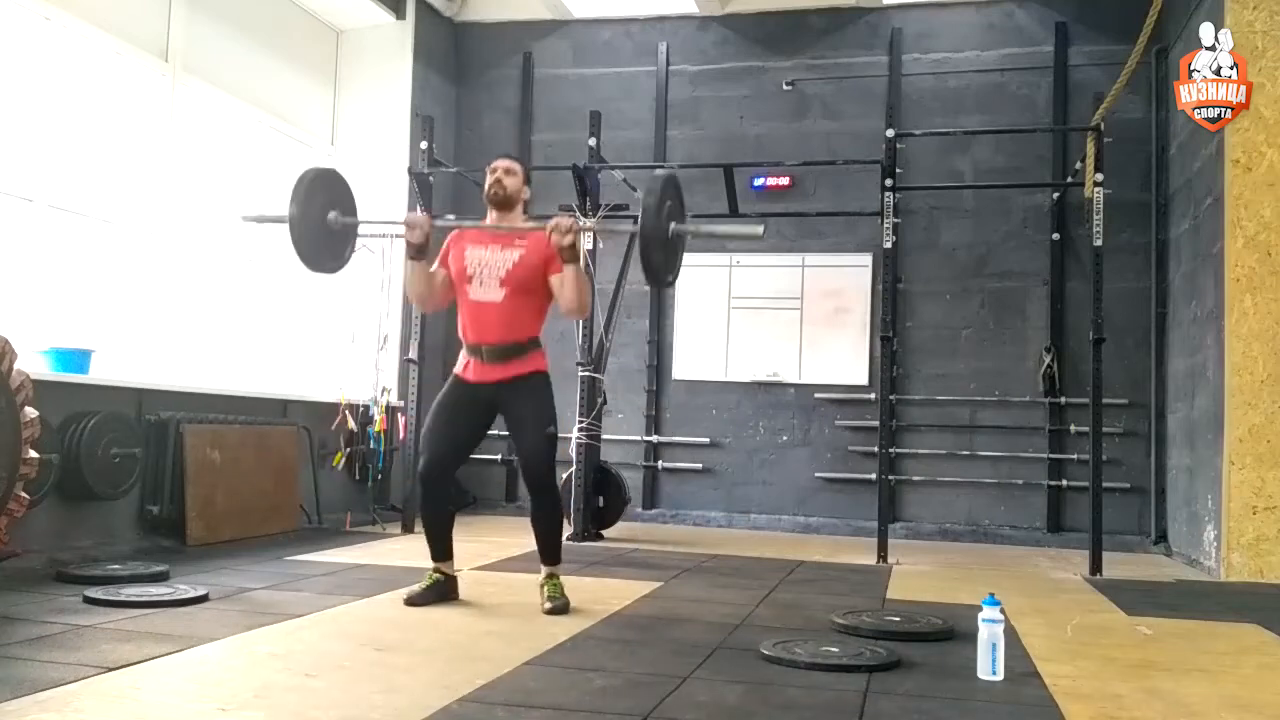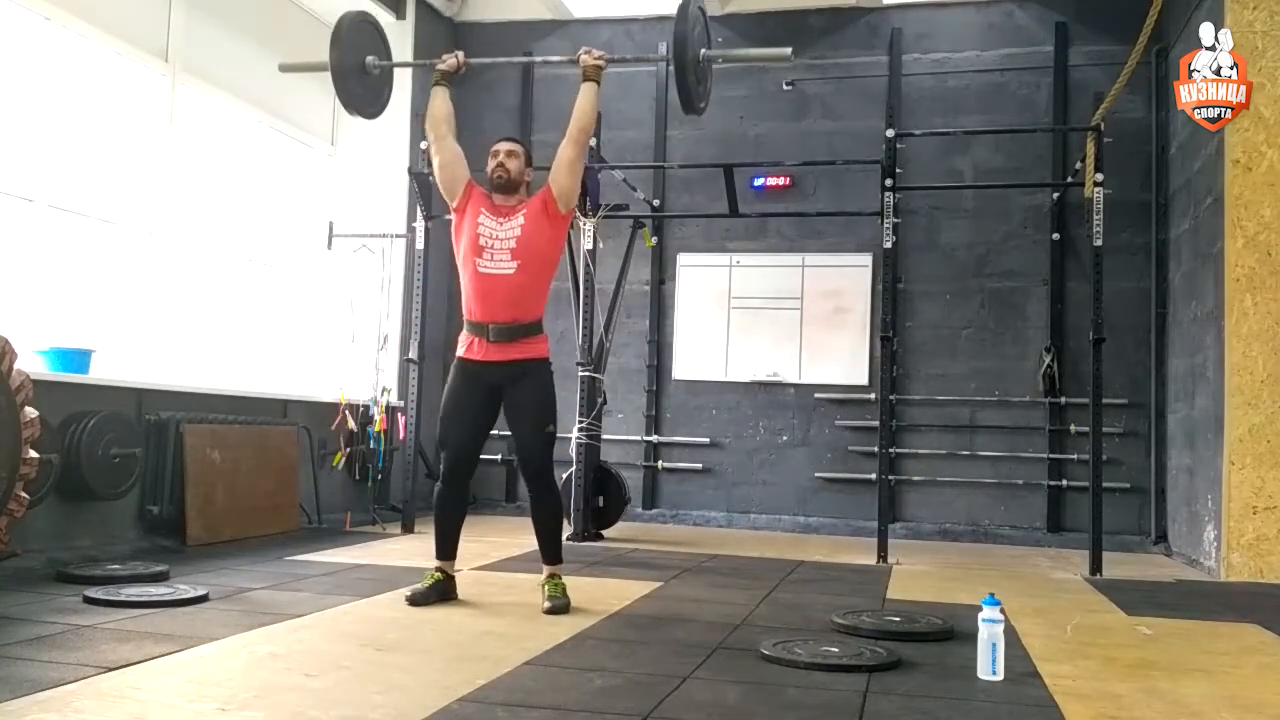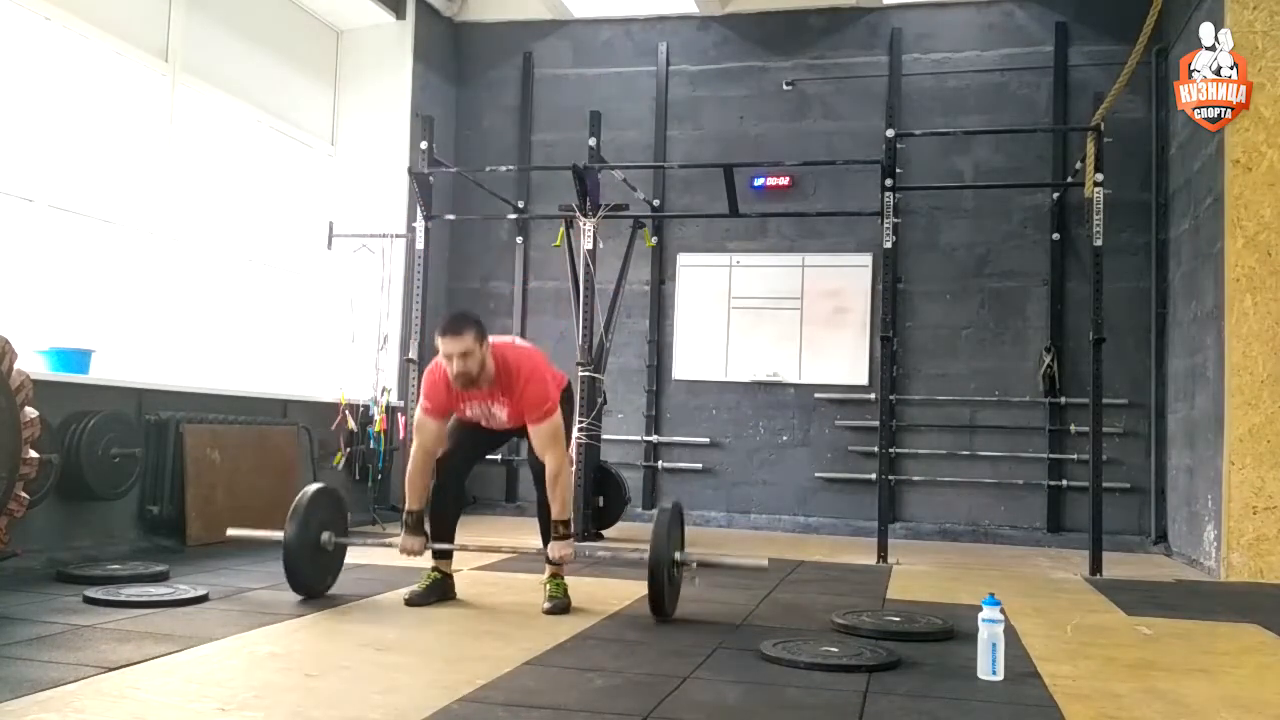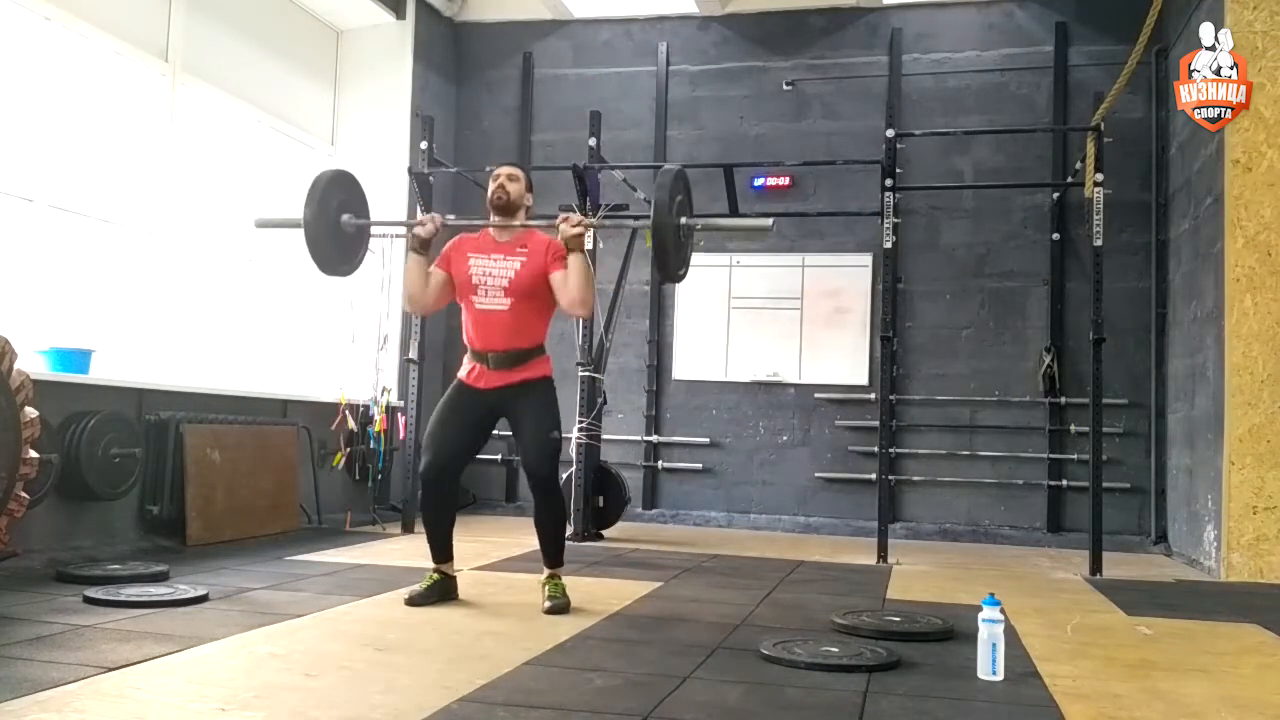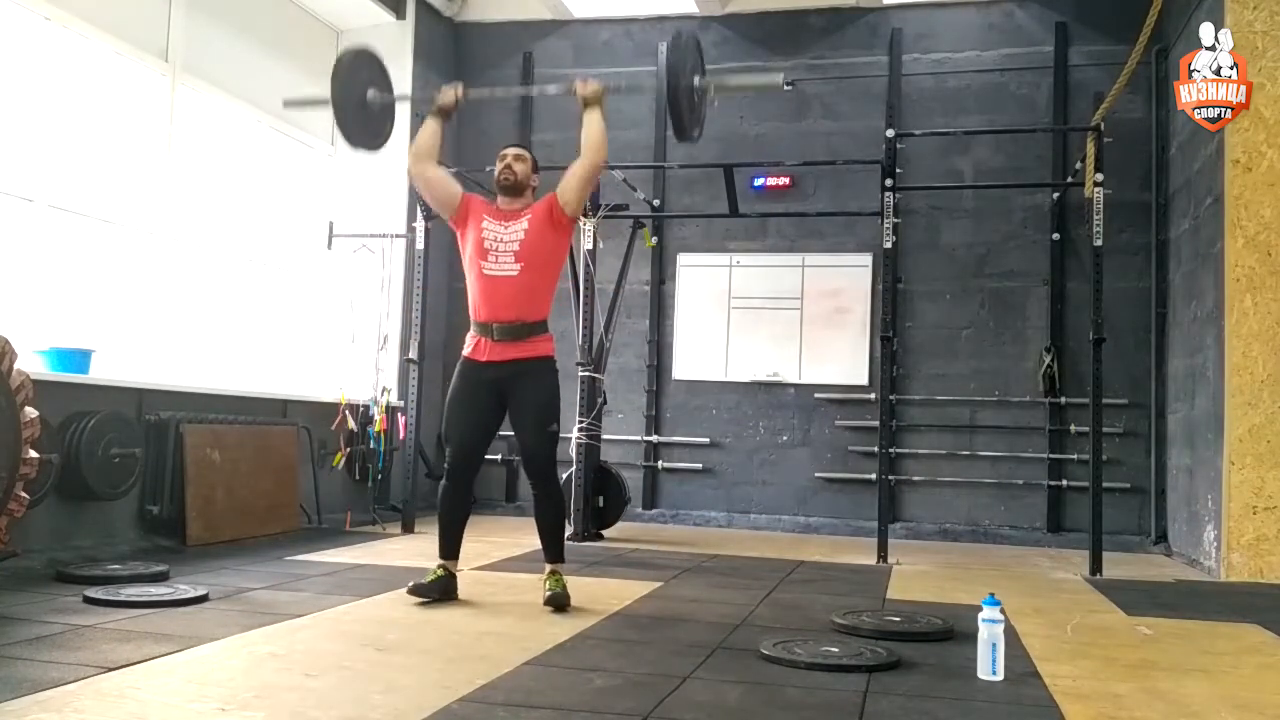
dt=1s
person 1, frame 1
left shoulder: (543, 243)
right shoulder: (459, 241)
left elbow: (577, 307)
right elbow: (426, 300)
left wrist: (567, 252)
right wrist: (417, 248)
left hip: (524, 377)
right hip: (468, 376)
left knee: (539, 474)
right knee: (431, 470)
left ankle: (551, 577)
right ankle: (442, 573)
person 1, frame 2
left shoulder: (548, 211)
right shoulder: (467, 205)
left elbow: (577, 140)
right elbow: (440, 138)
left wrist: (590, 80)
right wrist: (442, 81)
left hip: (527, 364)
right hip: (472, 361)
left knee: (537, 471)
right knee: (453, 469)
left ankle: (553, 577)
right ankle: (443, 573)
person 1, frame 3
left shoulder: (528, 371)
right shoulder: (437, 377)
left elbow: (555, 460)
right elbow: (424, 453)
left wrist: (562, 532)
right wrist: (413, 522)
left hip: (548, 405)
left knee: (544, 473)
right knee: (446, 465)
left ankle: (555, 579)
right ankle: (440, 573)
person 1, frame 4
left shoulder: (546, 248)
right shoulder: (460, 248)
left elbow: (580, 306)
right elbow: (419, 303)
left wrist: (574, 248)
right wrist: (420, 246)
left hip: (528, 382)
right hip: (473, 381)
left knee: (542, 474)
right knee: (434, 471)
left ankle: (553, 577)
right ankle: (442, 574)
person 1, frame 5
left shoulder: (551, 218)
right shoulder: (470, 214)
left elbow: (592, 162)
right elbow: (420, 164)
left wrist: (592, 107)
right wrist: (440, 113)
left hip: (532, 363)
right hip: (477, 361)
left knee: (541, 469)
right knee: (457, 467)
left ankle: (555, 574)
right ankle: (446, 570)
